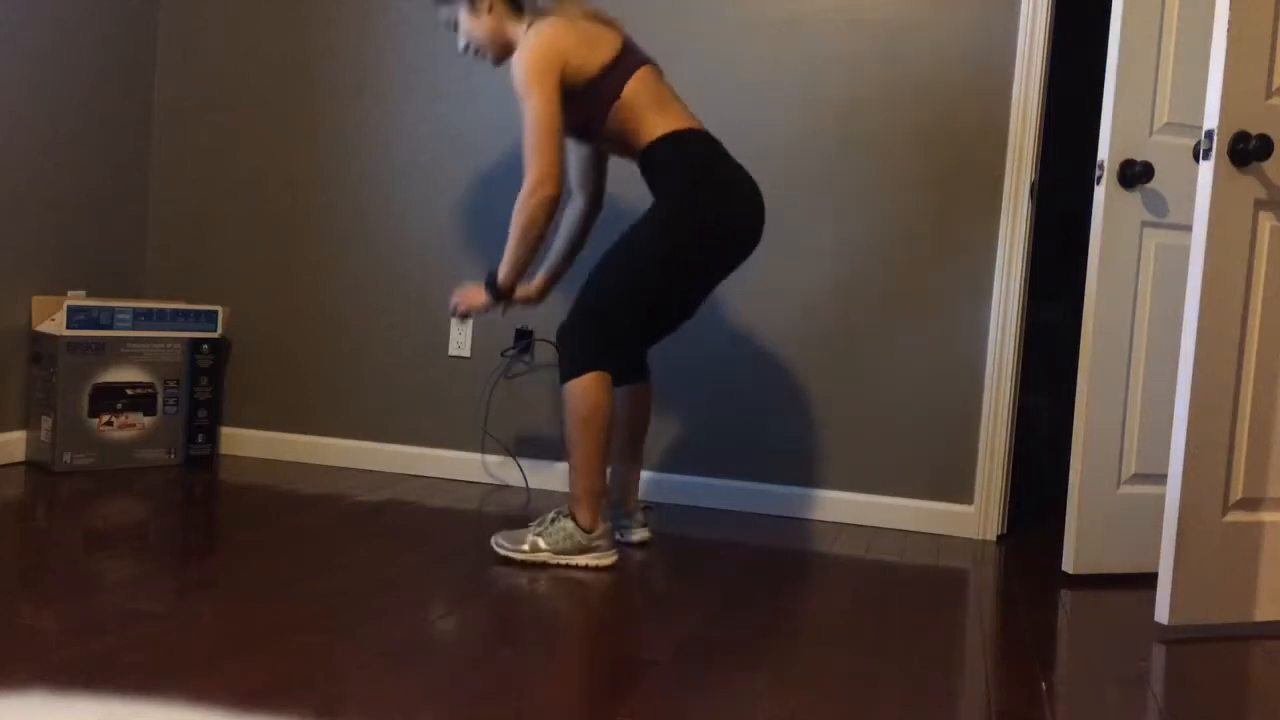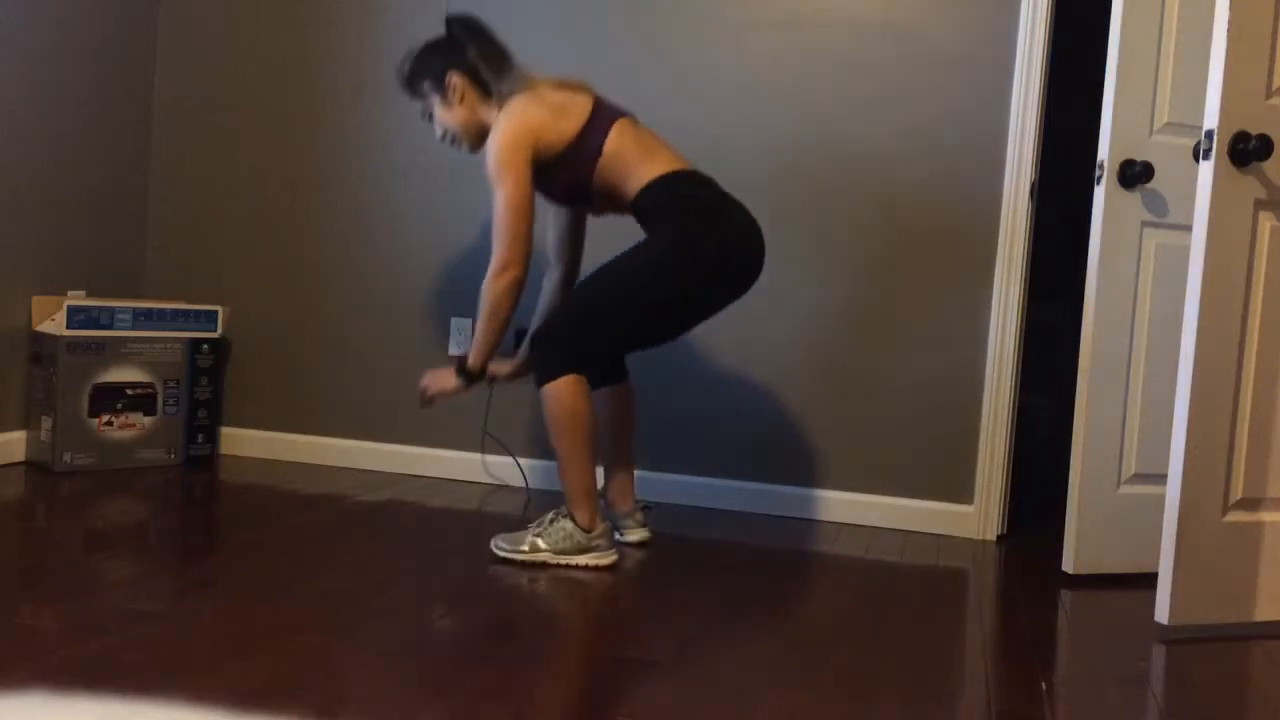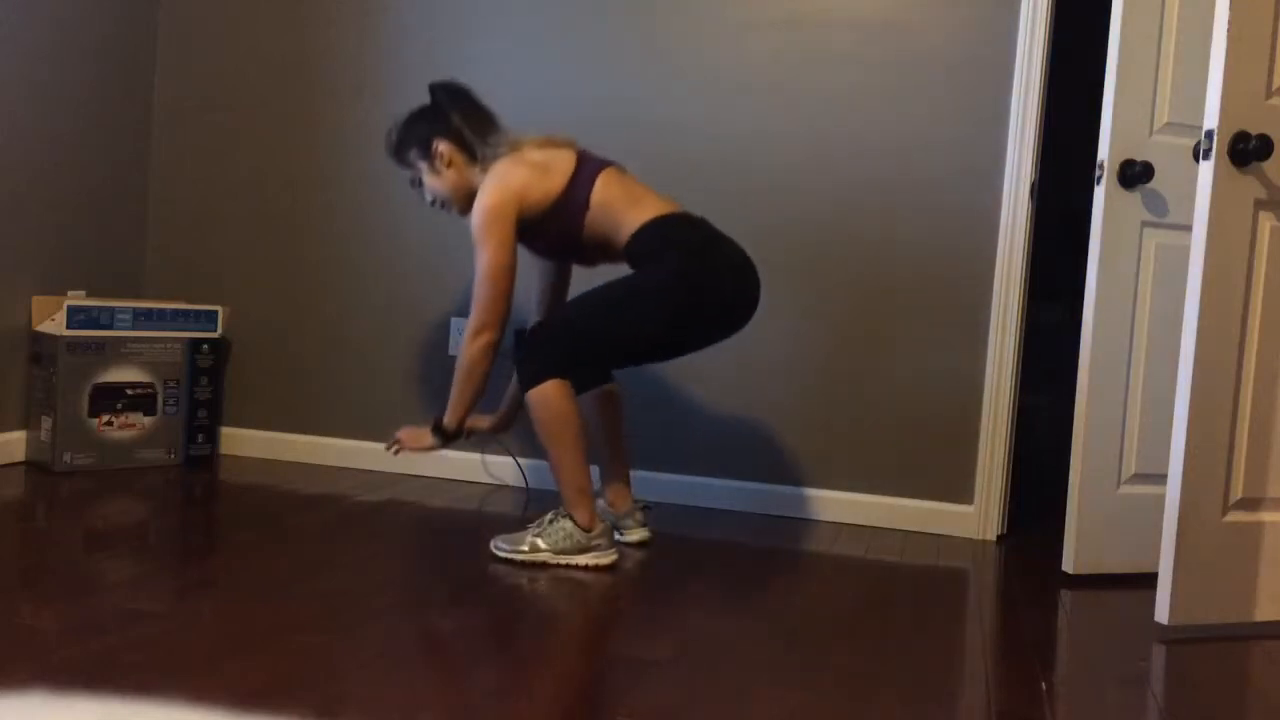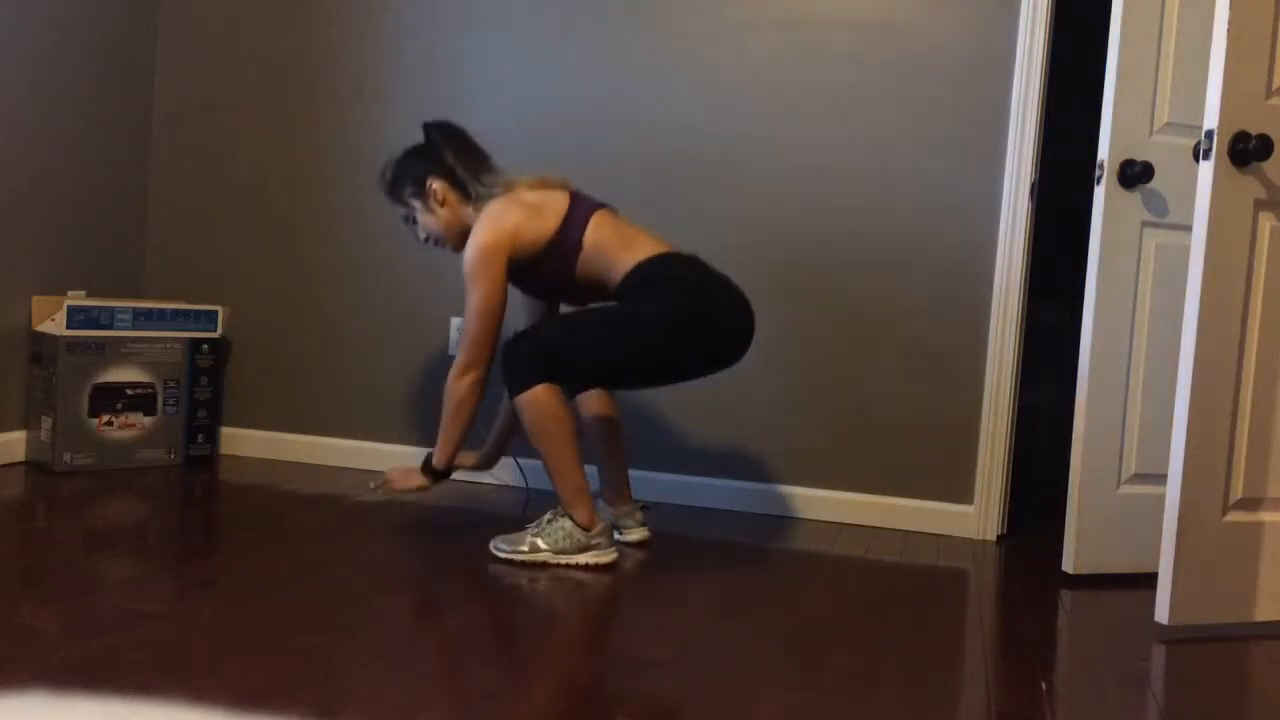
dt=0.2s
person 1, frame 1
left shoulder: (538, 47)
left elbow: (542, 188)
right elbow: (584, 196)
left wrist: (499, 286)
right wrist: (540, 282)
left hip: (698, 196)
right hip: (722, 196)
left knee: (585, 340)
right knee: (614, 341)
left ankle: (586, 528)
right ankle: (624, 509)
person 1, frame 2
left shoulder: (511, 128)
right shoulder: (544, 116)
left elbow: (507, 270)
right elbow: (562, 267)
left wrist: (471, 367)
right wrist: (525, 359)
left hip: (698, 235)
right hip: (721, 233)
left knee: (561, 347)
right knee: (590, 342)
left ankle: (583, 530)
right ankle: (622, 509)
person 1, frame 3
left shoulder: (496, 191)
right shoulder: (529, 173)
left elbow: (484, 332)
right elbow: (548, 315)
left wrist: (447, 427)
right wrist: (503, 415)
left hip: (694, 273)
right hip: (713, 269)
left knee: (546, 353)
right knee: (578, 347)
left ankle: (583, 529)
right ankle: (621, 508)
person 1, frame 4
left shoulder: (489, 233)
right shoulder: (521, 211)
left elbow: (470, 368)
right elbow: (542, 363)
left wrist: (435, 465)
right wrist: (487, 454)
left hip: (688, 310)
right hip: (705, 305)
left knee: (528, 359)
right knee: (574, 354)
left ankle: (582, 528)
right ankle: (621, 509)
